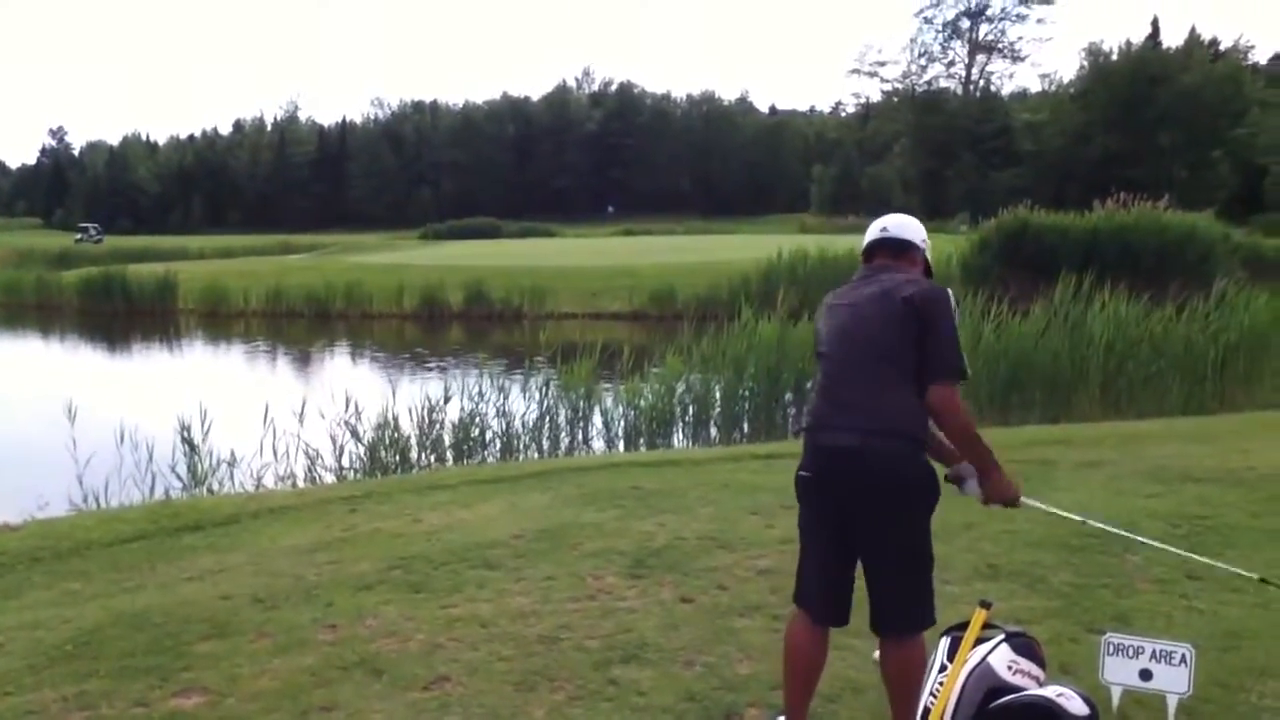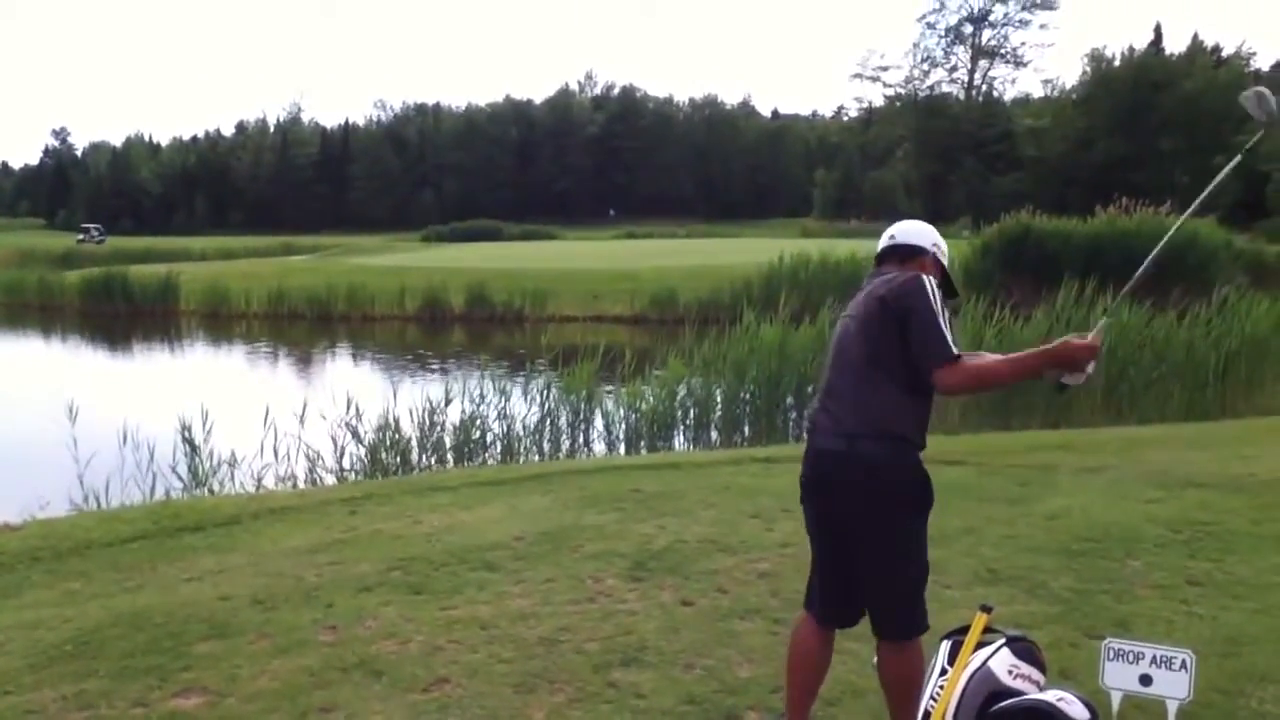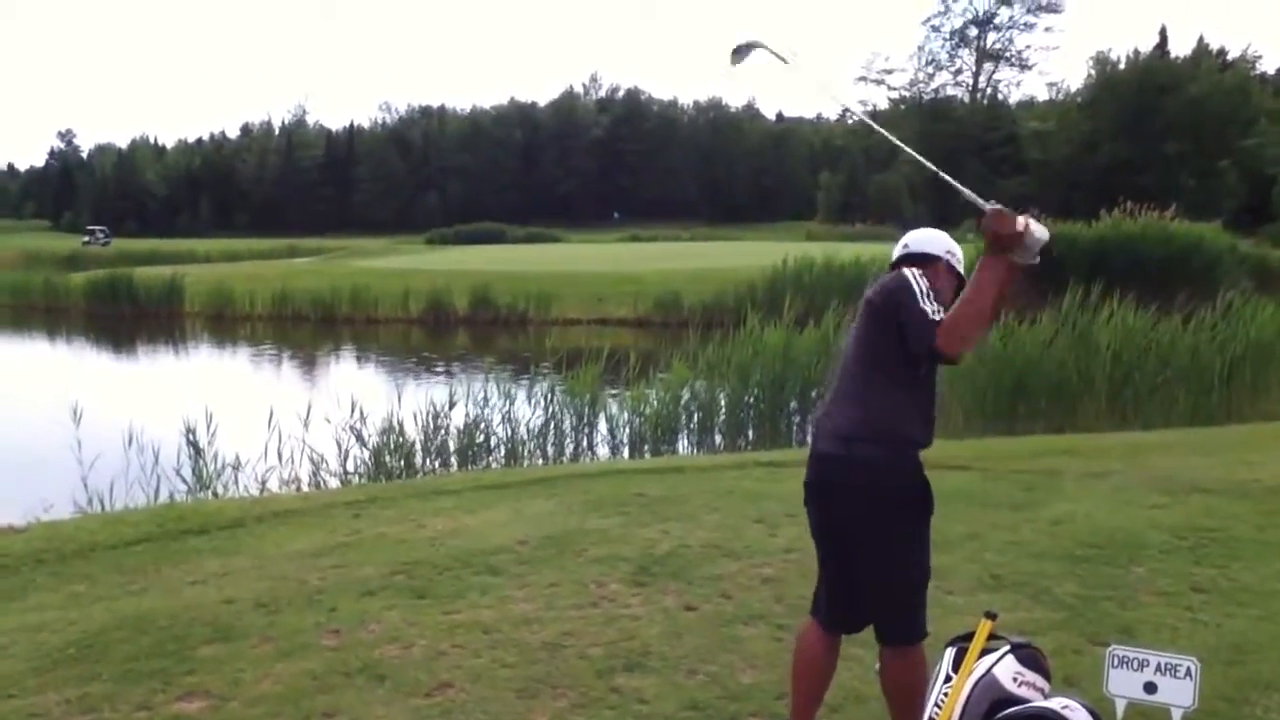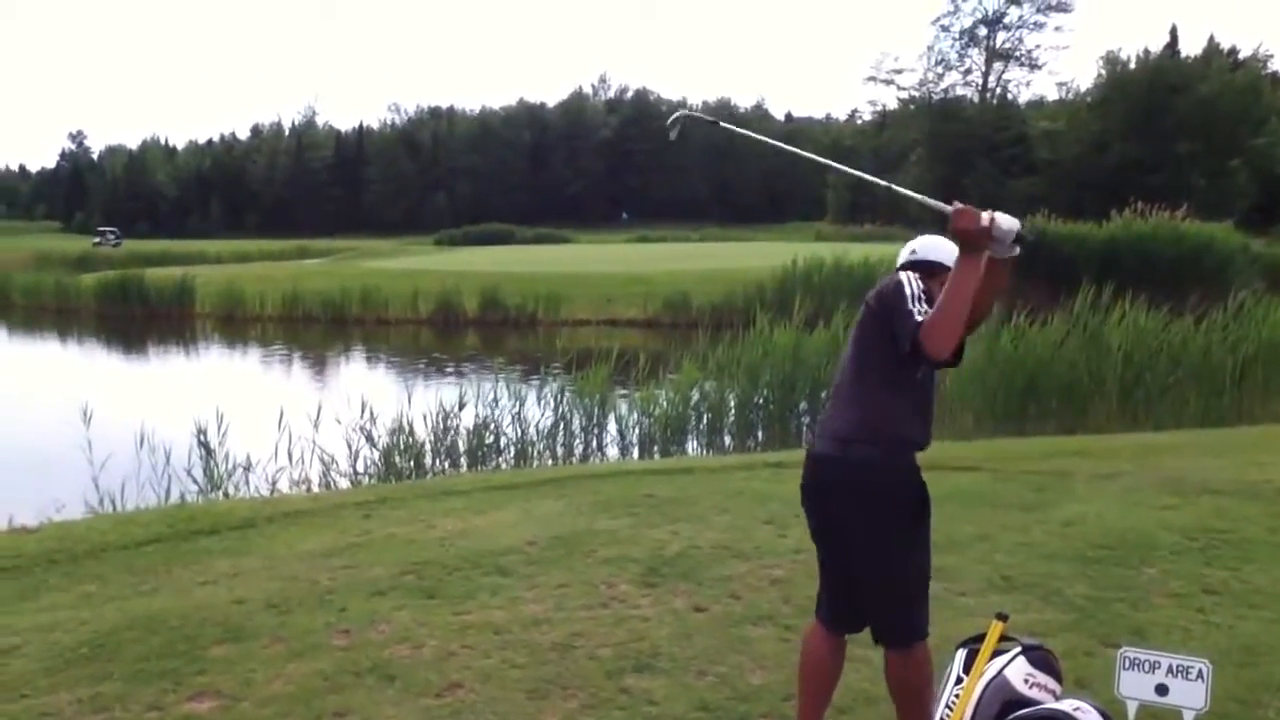
dt=0.2s
person 1, frame 1
left shoulder: (833, 304)
right shoulder: (927, 296)
right elbow: (940, 397)
left wrist: (948, 454)
right wrist: (990, 471)
left hip: (823, 460)
right hip: (890, 465)
left knee: (813, 605)
right knee: (901, 619)
person 1, frame 2
left shoulder: (863, 302)
right shoulder: (915, 287)
right elbow: (950, 375)
left wrist: (1039, 362)
right wrist: (1049, 356)
left hip: (824, 463)
right hip: (880, 467)
left knee: (822, 607)
right knee: (899, 621)
person 1, frame 3
left shoulder: (885, 304)
right shoulder: (905, 283)
left elbow: (958, 330)
right elbow: (951, 343)
left wrist: (1005, 256)
right wrist: (997, 255)
left hip: (829, 468)
right hip: (878, 473)
left knee: (829, 612)
right knee: (900, 626)
person 1, frame 4
left shoulder: (895, 310)
right shoulder: (902, 288)
left elbow: (968, 315)
right elbow: (937, 345)
left wrist: (996, 253)
right wrist: (972, 255)
left hip: (828, 470)
right hip: (874, 474)
left knee: (833, 613)
right knee: (902, 626)
